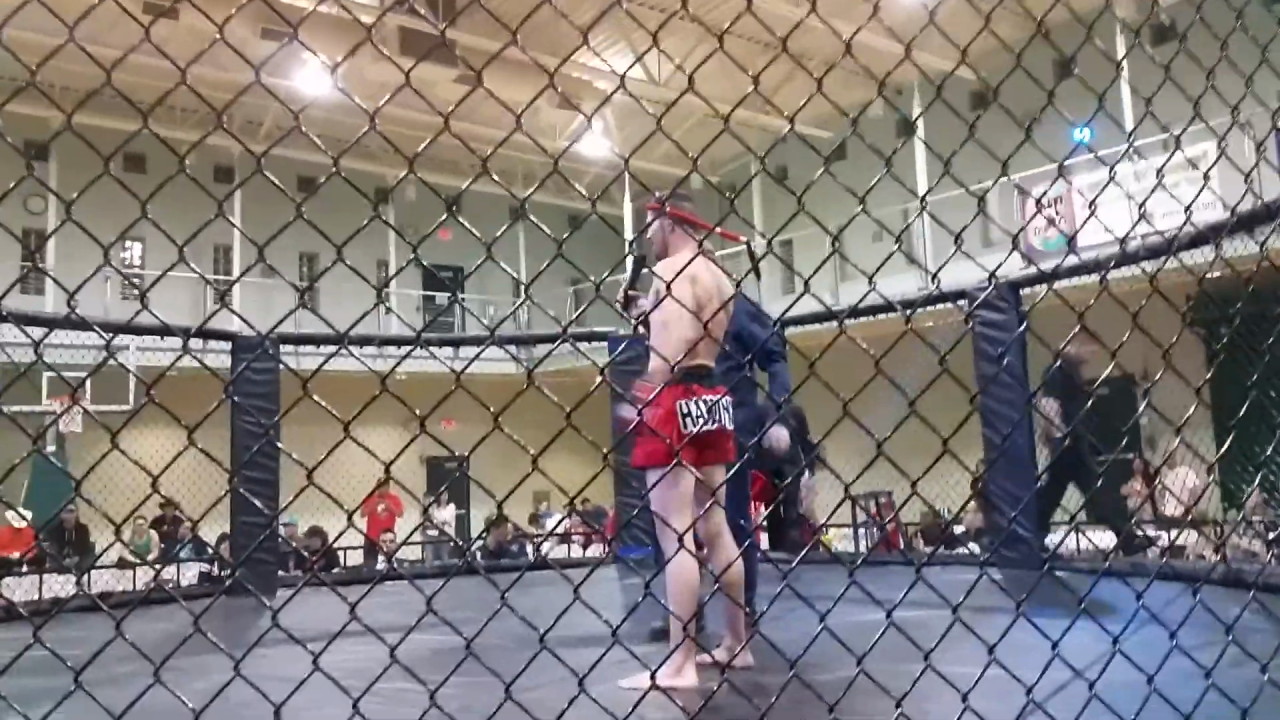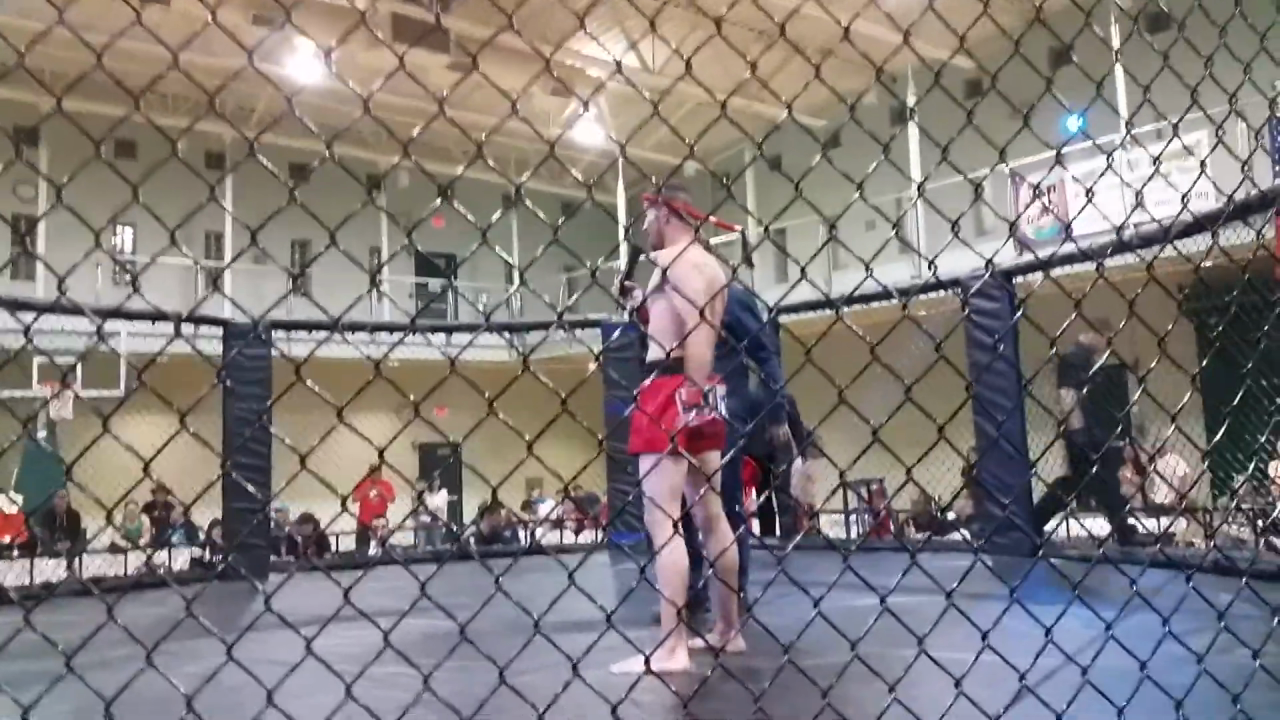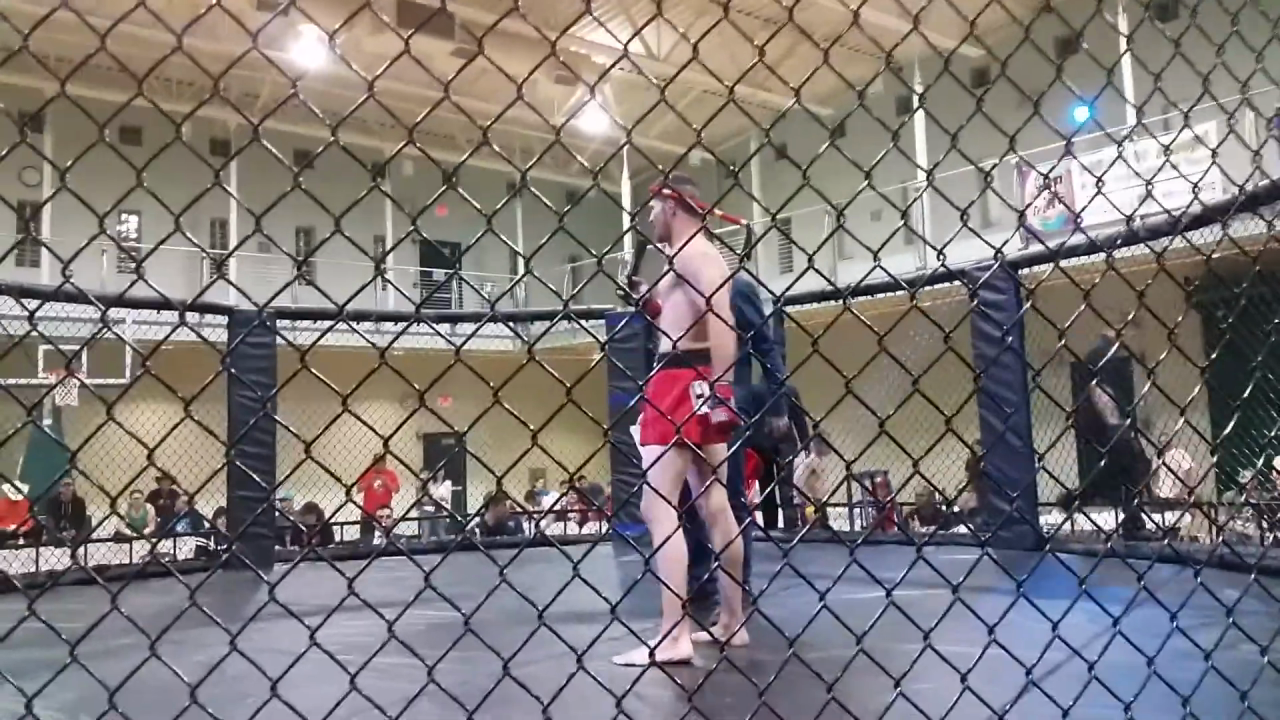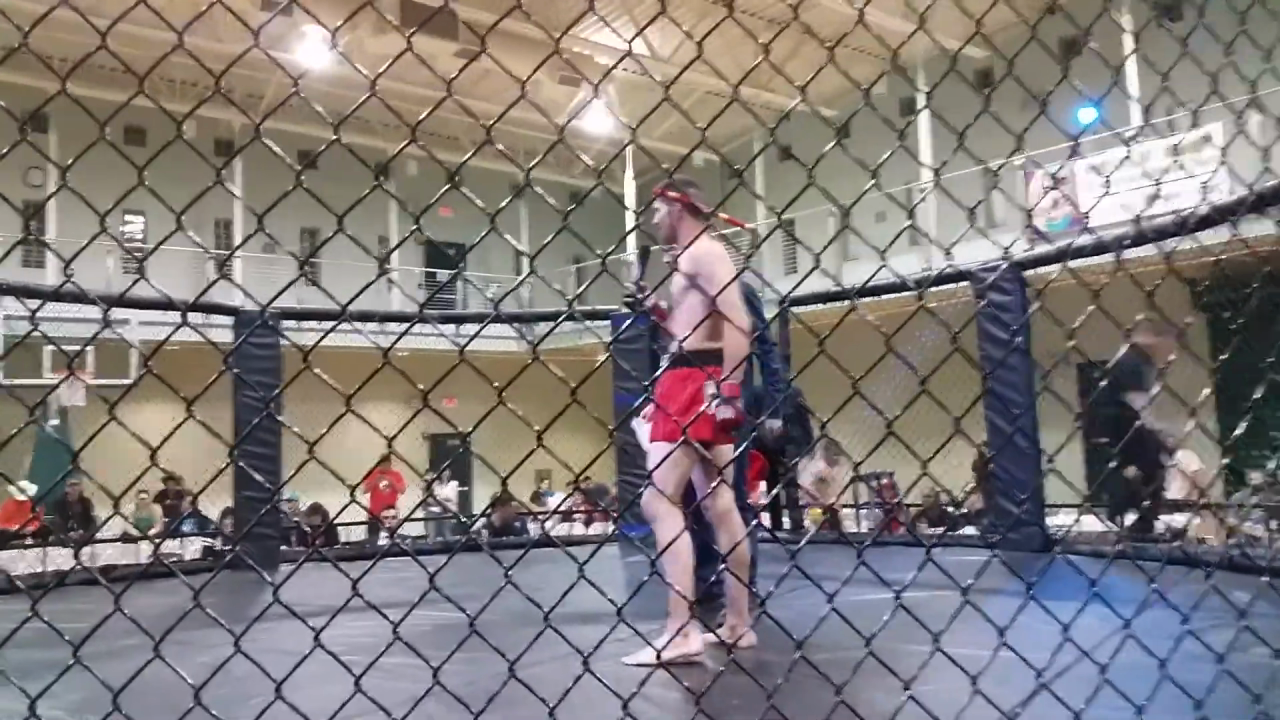
dt=0.1s
person 1, frame 1
left shoulder: (672, 269)
right shoulder: (719, 276)
left elbow: (680, 337)
left wrist: (642, 394)
right wrist: (651, 313)
left hip: (675, 400)
right hip: (711, 400)
left knee: (675, 533)
right knee: (713, 528)
left ankle: (680, 663)
right ankle: (736, 643)
person 1, frame 2
left shoulder: (673, 259)
right shoulder: (713, 265)
left elbow: (696, 330)
left wrist: (693, 392)
right wrist: (646, 305)
left hip: (671, 389)
right hip: (705, 389)
left knee: (662, 518)
right knee: (710, 515)
left ankle: (671, 647)
right ankle: (729, 629)
person 1, frame 3
left shoulder: (690, 252)
right shoulder: (699, 256)
left elbow: (723, 324)
left wrist: (718, 390)
right wrist: (653, 302)
left hip: (684, 380)
right hip: (701, 384)
left knee: (658, 503)
right knee: (714, 505)
left ankle: (673, 633)
right ankle: (731, 622)
person 1, frame 4
left shoulder: (703, 252)
right shoulder: (700, 257)
left elbow: (739, 324)
left wrist: (726, 388)
right wrist: (657, 310)
left hip: (692, 381)
right hip: (708, 382)
left knee: (659, 501)
right knee: (720, 507)
left ankle: (681, 631)
right ankle: (738, 623)
person 2, frame 1
left shoulder: (737, 309)
left elbow: (775, 361)
left wrist: (779, 422)
left hip: (733, 432)
left knee: (735, 520)
left ankle: (745, 611)
person 2, frame 2
left shoulder: (731, 297)
left elbow: (766, 353)
left wrist: (776, 413)
left hip: (727, 418)
left knee: (728, 507)
right ankle: (692, 592)
person 2, frame 3
left shoulder: (736, 289)
left elbow: (767, 348)
left wrist: (777, 407)
left knee: (731, 498)
right knee: (687, 497)
left ankle: (739, 589)
right ankle: (700, 585)
person 2, frame 4
left shoulder: (736, 291)
left elbow: (766, 350)
left wrist: (773, 409)
left knee: (733, 500)
right knee: (693, 500)
right ankle: (707, 587)
person 3, frame 1
left shoulder: (1073, 370)
right shoulder: (1059, 369)
right elbow: (1047, 402)
right wrist: (1058, 435)
left hip: (1075, 439)
right hip: (1067, 440)
left knee: (1052, 491)
right knee: (1091, 488)
person 3, frame 2
left shoulder: (1085, 358)
right shoulder: (1076, 358)
right elbow: (1067, 394)
right wrist: (1077, 428)
left hip: (1091, 429)
right hip: (1083, 430)
right knee: (1103, 476)
right ankle: (1123, 531)
person 3, frame 3
left shoulder: (1111, 354)
right shoulder: (1104, 353)
right elbow: (1099, 391)
right wrist: (1116, 424)
left hip: (1103, 424)
right hip: (1105, 425)
right knee: (1133, 473)
right ankle: (1134, 527)
person 3, frame 4
left shoulder: (1128, 357)
right shoulder: (1135, 359)
right elbow: (1136, 398)
right wrist: (1159, 431)
left hip: (1125, 424)
right hip: (1128, 425)
right knee: (1153, 471)
